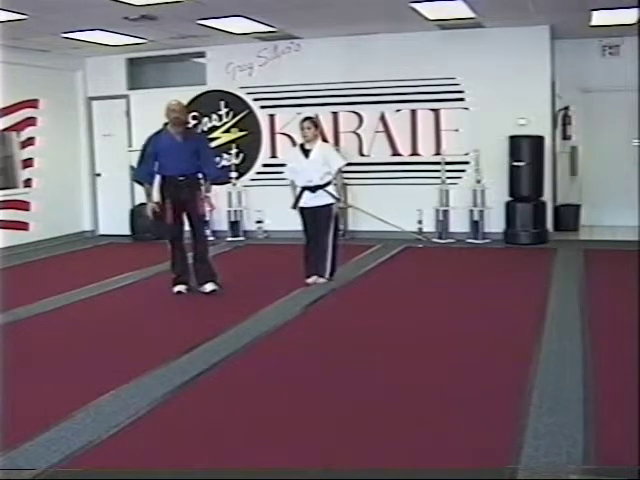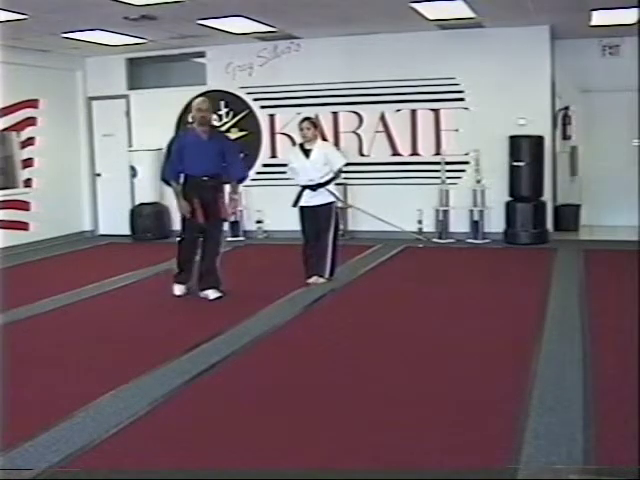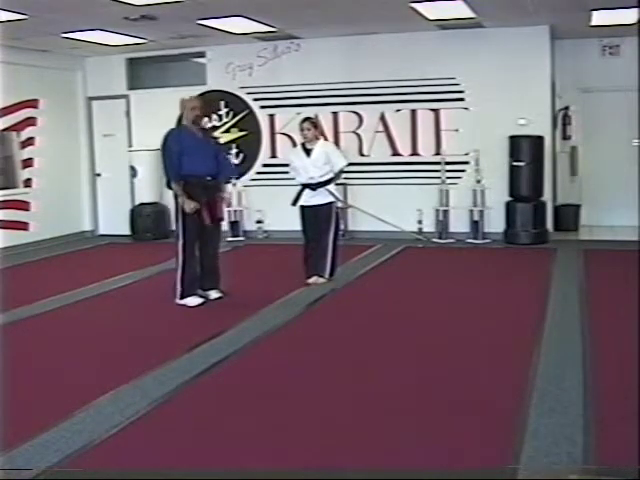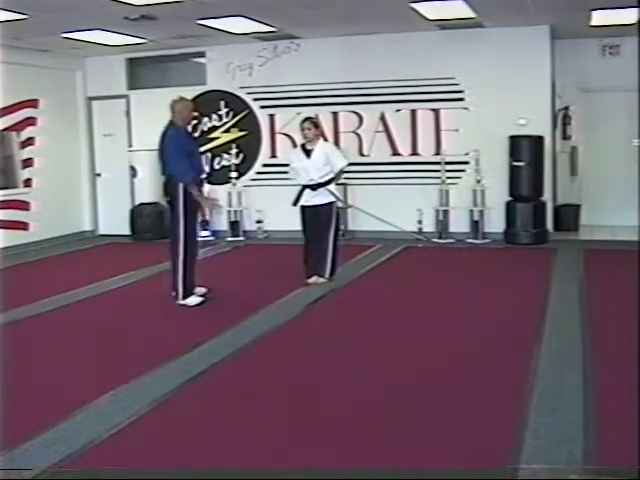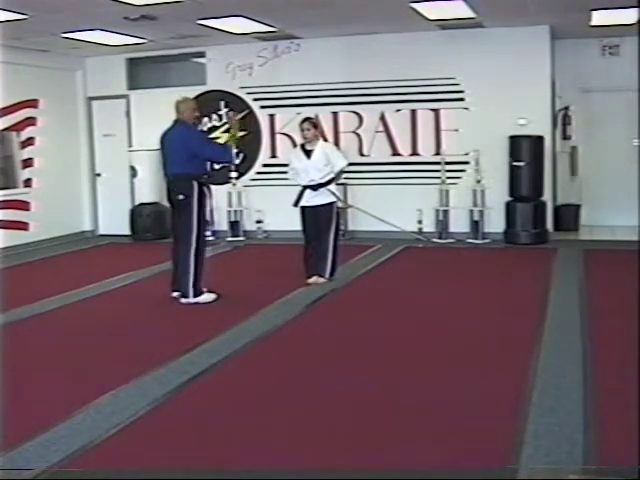
dt=1s
person 1, frame 1
left shoulder: (196, 138)
right shoulder: (157, 140)
left elbow: (207, 167)
right elbow: (147, 171)
left wrist: (207, 194)
right wrist: (149, 199)
left hip: (192, 186)
right hip: (169, 188)
left knee: (199, 233)
right knee: (175, 236)
left ankle: (206, 279)
right ankle: (180, 280)
person 1, frame 2
left shoulder: (221, 139)
right shoulder: (182, 138)
left elbow: (233, 168)
right elbow: (172, 171)
left wrist: (234, 195)
right wrist: (179, 198)
left hip: (215, 190)
right hip: (192, 189)
left knee: (213, 239)
right knee: (189, 237)
left ankle: (208, 285)
right ankle: (181, 280)
person 1, frame 3
left shoulder: (207, 137)
right shoulder: (175, 137)
left elbow: (220, 166)
right elbow: (172, 172)
left wrist: (222, 192)
right wrist: (182, 198)
left hip: (211, 191)
right hip: (190, 191)
left knee: (211, 242)
right knee: (188, 243)
left ankle: (208, 286)
right ankle: (185, 293)
person 1, frame 4
left shoulder: (181, 134)
right shoulder: (173, 136)
right elbow: (182, 171)
left wrist: (199, 195)
right wrist: (201, 197)
left hip: (188, 190)
right hip: (182, 191)
left knee: (188, 239)
right knee: (183, 241)
left ankle: (186, 286)
right ankle: (183, 293)
person 1, frame 5
left shoulder: (168, 134)
right shoulder: (190, 133)
right elbow: (220, 153)
left hip: (175, 187)
right hip: (190, 187)
left knee: (181, 238)
right knee: (192, 240)
left ankle: (179, 286)
right ankle: (190, 292)
person 2, frame 1
left shoulder: (326, 149)
right shoulder: (295, 152)
left elbow: (337, 174)
right elbow: (292, 179)
left wrist: (339, 198)
right wrist: (296, 199)
left hip: (325, 198)
right hip: (306, 199)
left knee: (325, 236)
right knee: (310, 237)
left ankle: (324, 272)
right ankle: (312, 272)
person 2, frame 2
left shoulder: (326, 147)
right shoulder: (295, 152)
left elbow: (338, 169)
left wrist: (325, 182)
right wrist: (305, 183)
left hip: (325, 196)
right hip: (306, 197)
left knee: (325, 236)
right knee: (309, 237)
left ankle: (323, 272)
right ankle: (312, 272)
person 2, frame 3
left shoulder: (327, 147)
right shoulder: (296, 152)
left elbow: (339, 169)
left wrist: (328, 183)
right wrist: (305, 183)
left hip: (325, 195)
right hip: (307, 196)
left knee: (325, 235)
right knee: (310, 236)
left ankle: (323, 272)
right ankle: (312, 272)
person 2, frame 4
left shoulder: (327, 148)
right shoulder: (297, 152)
left elbow: (340, 168)
right elbow: (295, 173)
left wrist: (329, 183)
right wrist: (305, 183)
left hip: (326, 196)
right hip: (307, 197)
left knee: (326, 236)
right knee: (310, 237)
left ankle: (323, 272)
right ankle: (313, 272)
person 2, frame 5
left shoulder: (327, 148)
right shoulder: (296, 153)
left elbow: (340, 168)
right elbow: (294, 173)
left wrist: (330, 183)
right wrist: (305, 183)
left hip: (326, 196)
right hip: (307, 197)
left knee: (326, 236)
right knee: (310, 237)
left ankle: (323, 272)
right ankle: (313, 272)
